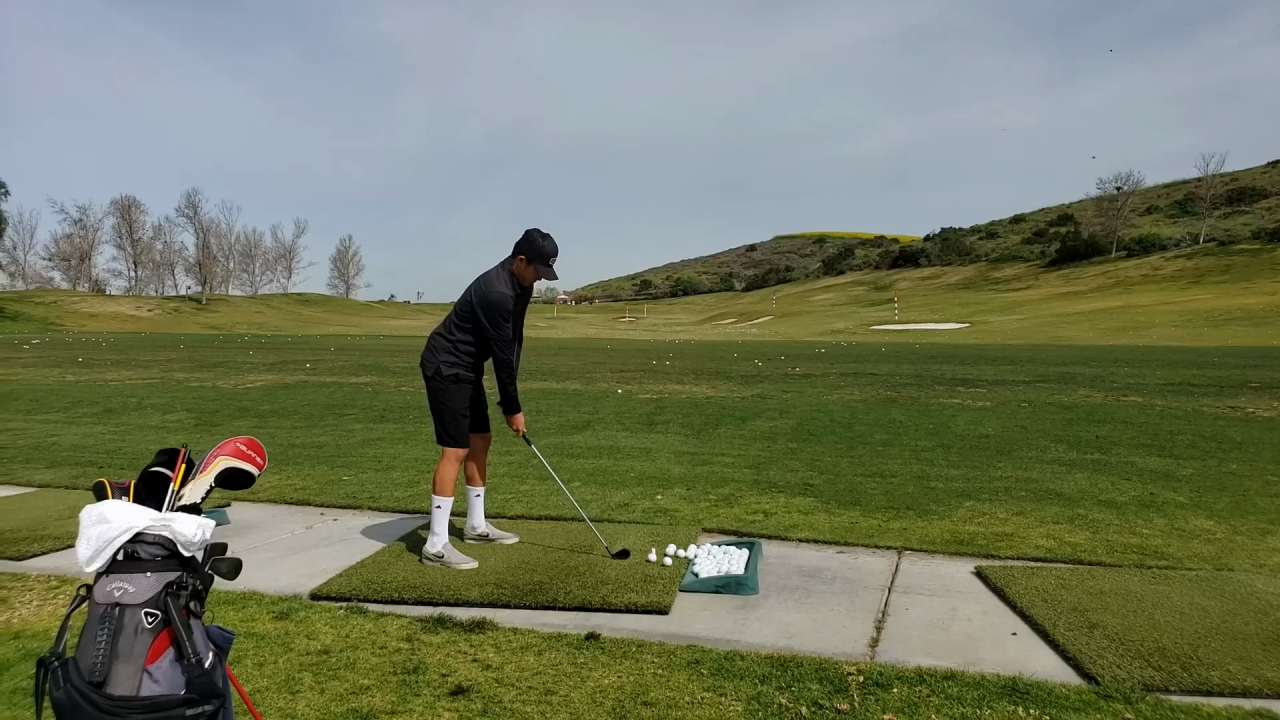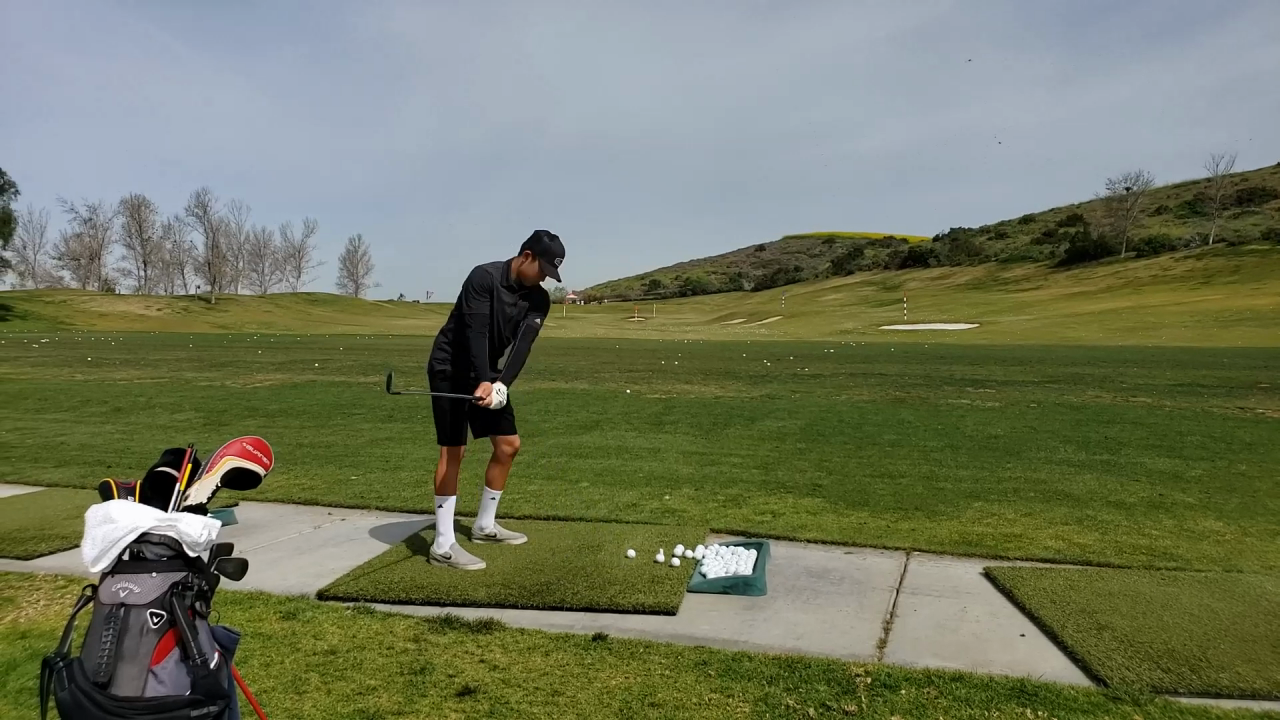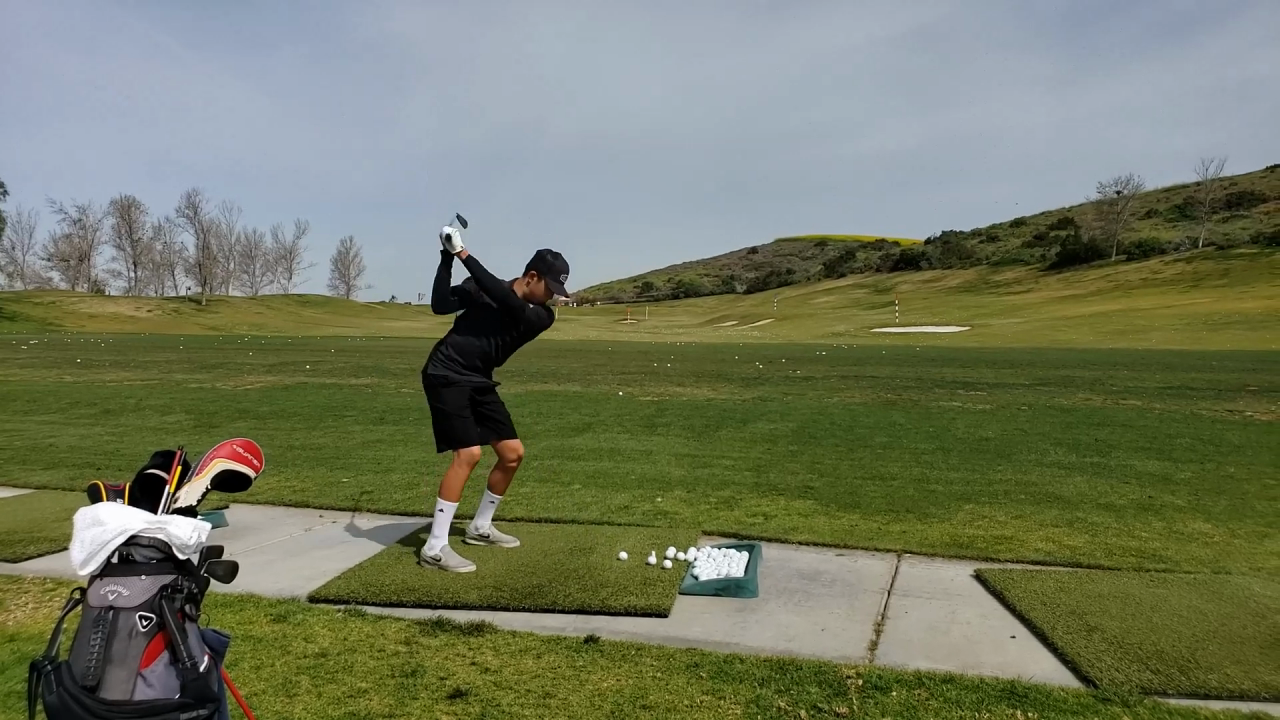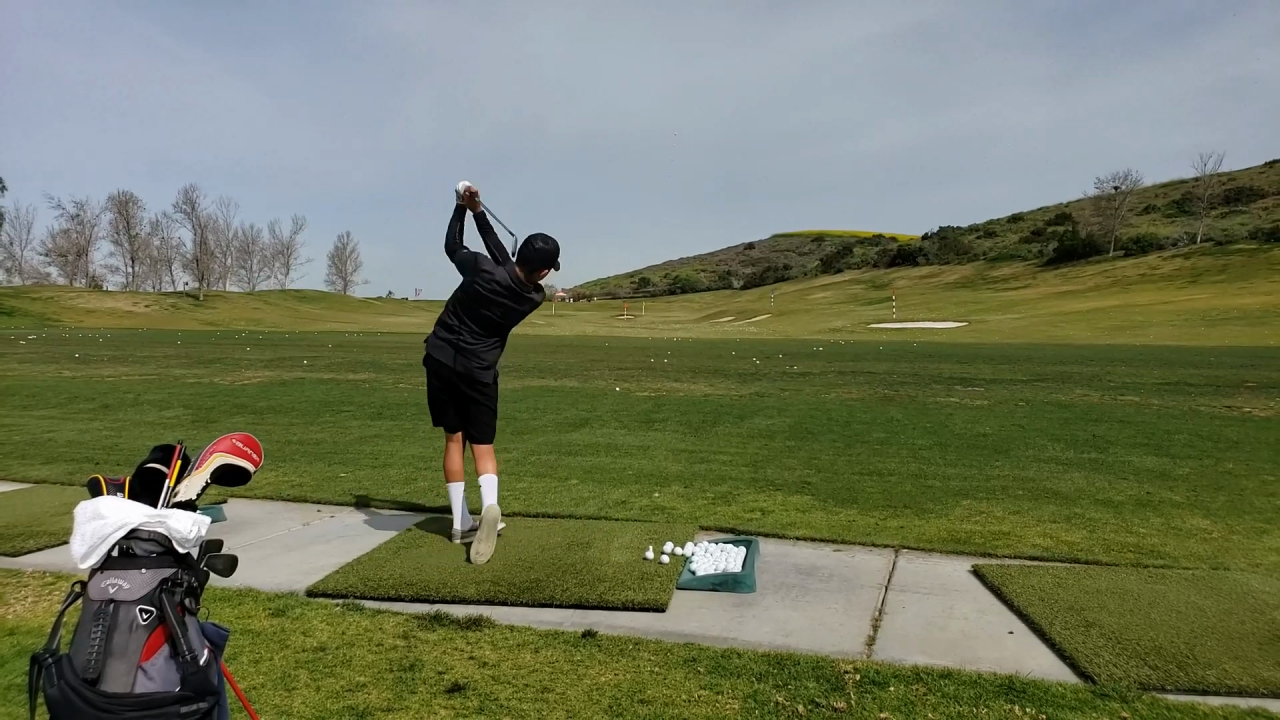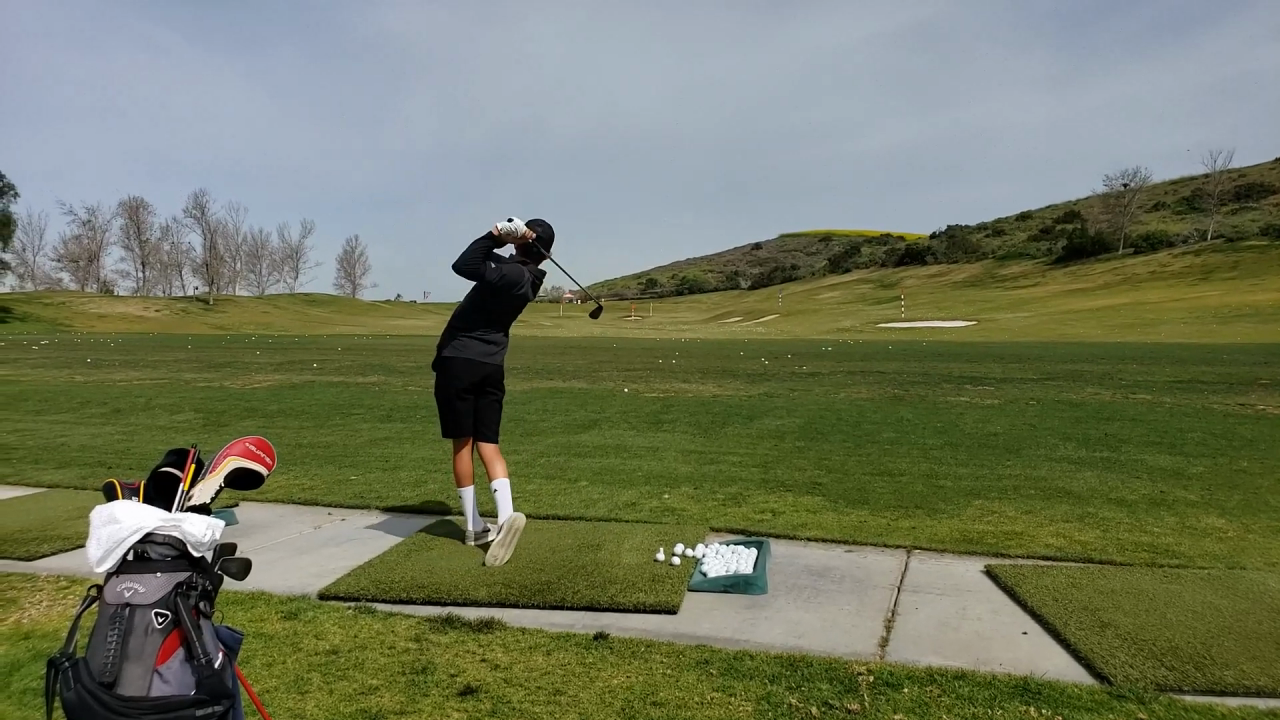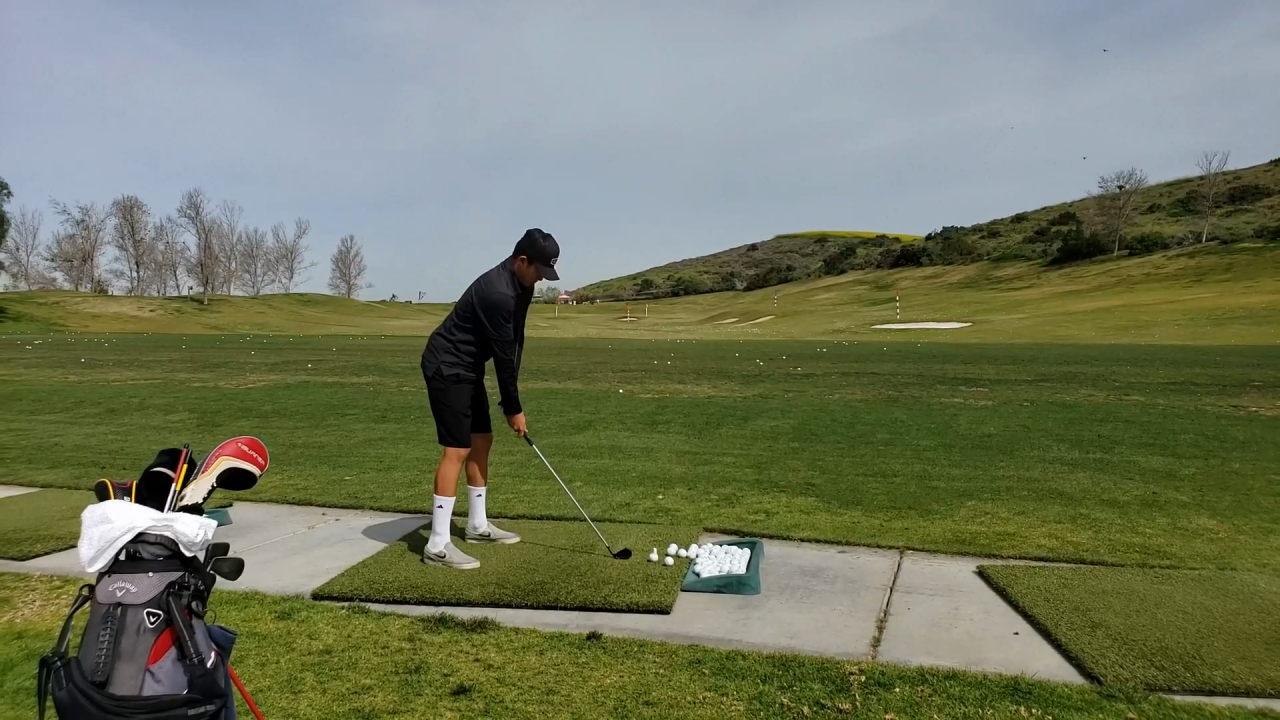
dt=0.5s
person 1, frame 1
left shoulder: (521, 286)
right shoulder: (496, 293)
left elbow: (514, 342)
right elbow: (502, 353)
left wrist: (508, 400)
right wrist: (513, 408)
left hip: (467, 368)
right hip: (446, 367)
left knee: (479, 442)
right knee: (455, 451)
left ankle: (476, 525)
right ankle: (436, 545)
person 1, frame 2
left shoulder: (539, 301)
right shoulder: (484, 276)
left elbow: (521, 346)
right elbow: (476, 333)
left wrist: (499, 384)
right wrist: (482, 379)
left hip: (489, 376)
right hip: (449, 368)
left knee: (509, 446)
right knee: (453, 450)
left ankle: (485, 525)
right ankle: (443, 544)
person 1, frame 3
left shoulder: (541, 316)
right shoulder: (484, 287)
left elbow: (507, 302)
right elbow: (440, 304)
left wrist: (466, 258)
right wrist: (448, 255)
left hip: (477, 382)
right hip: (445, 376)
left knee: (513, 454)
right knee: (469, 453)
left ankle: (480, 527)
right ankle: (435, 547)
person 1, frame 4
left shoulder: (483, 271)
right shoulder: (535, 297)
left elbow: (452, 245)
right elbow: (502, 263)
left wrist: (465, 203)
right wrist: (479, 213)
left hip: (440, 360)
right hip: (478, 373)
left knee: (454, 439)
right knee: (482, 445)
left ankle: (462, 523)
right ankle: (489, 508)
person 1, frame 5
left shoulder: (513, 274)
right shoulder: (528, 276)
left elbow: (464, 265)
right elbow: (478, 254)
left wrist: (499, 234)
right wrist: (504, 235)
left hip: (458, 361)
right hip: (491, 365)
left knee: (463, 443)
right knee: (488, 444)
left ankle: (474, 526)
right ankle: (506, 515)
person 1, frame 6
left shoulder: (521, 286)
right shoulder: (497, 293)
left elbow: (515, 343)
right elbow: (503, 354)
left wrist: (511, 402)
right wrist: (513, 408)
left hip: (468, 368)
right hip: (447, 367)
left knee: (481, 442)
right knee: (457, 450)
left ankle: (477, 525)
right ankle: (438, 544)
